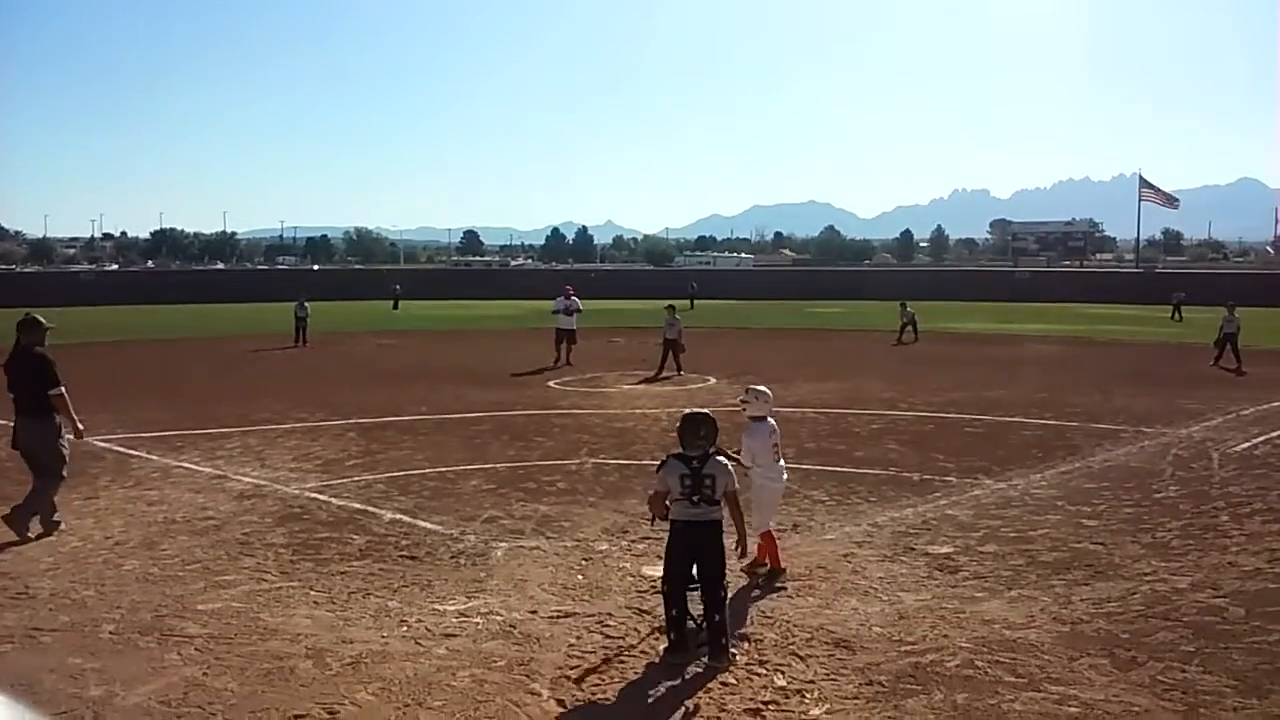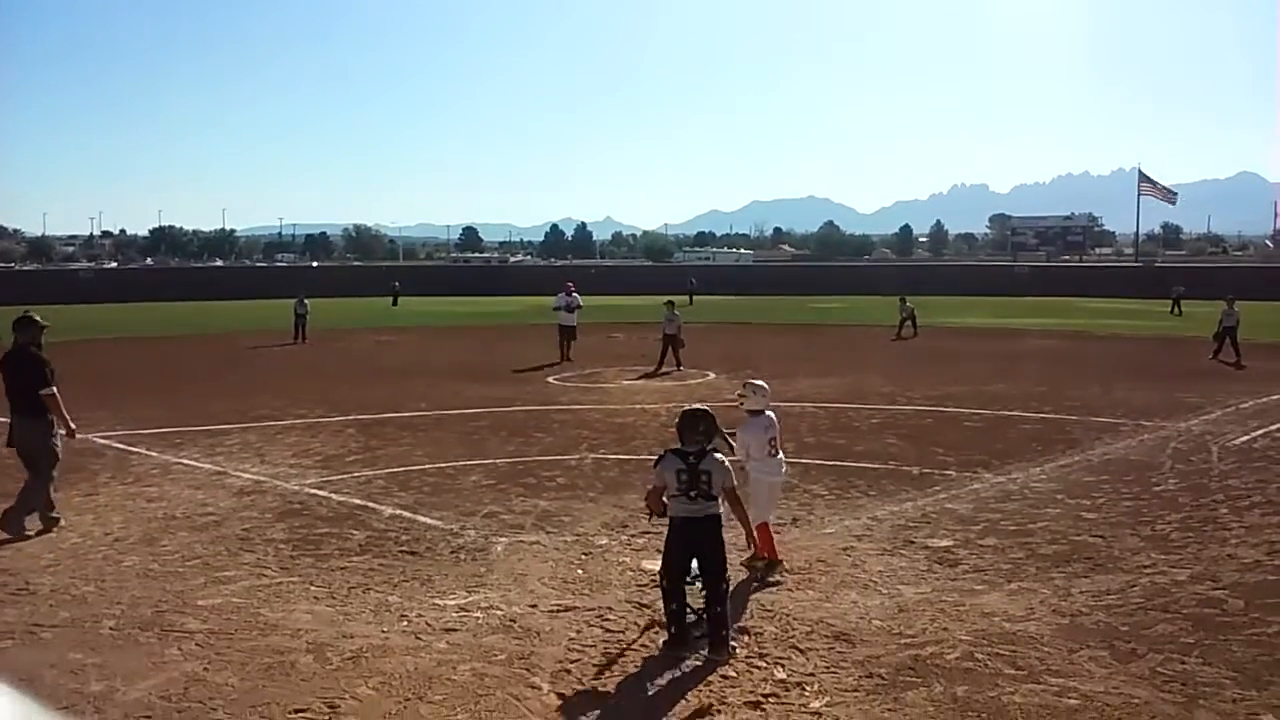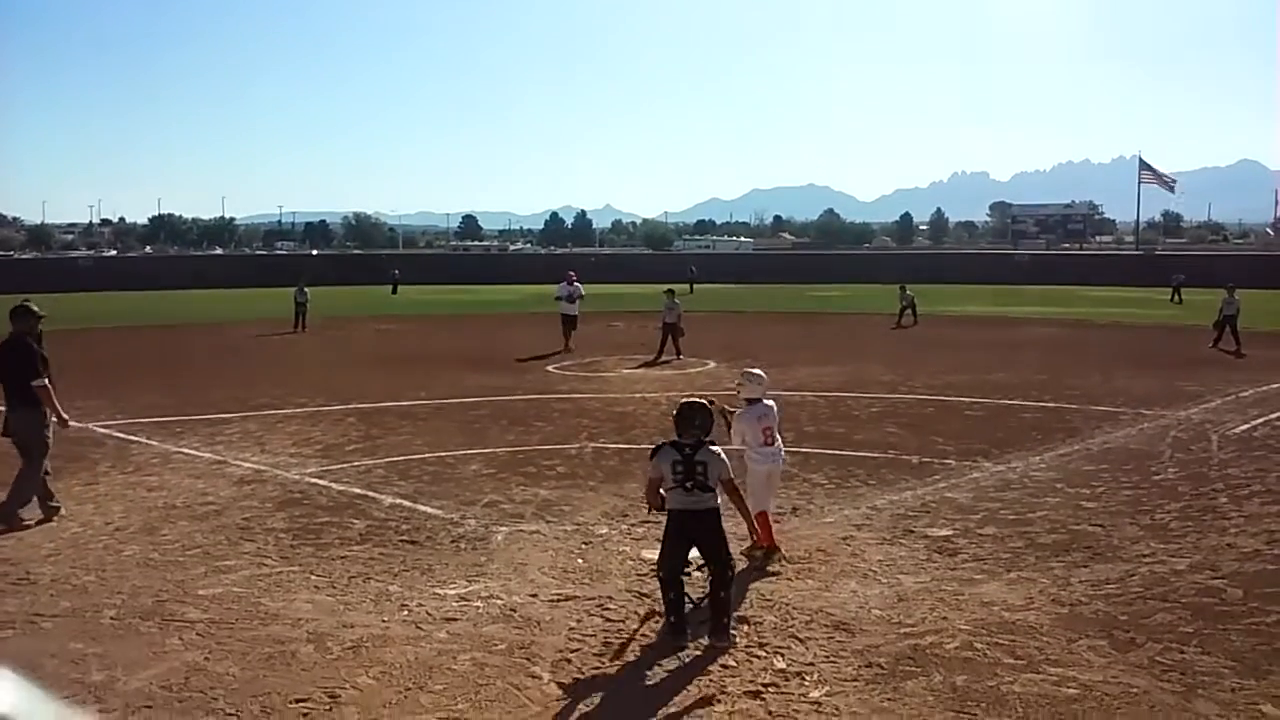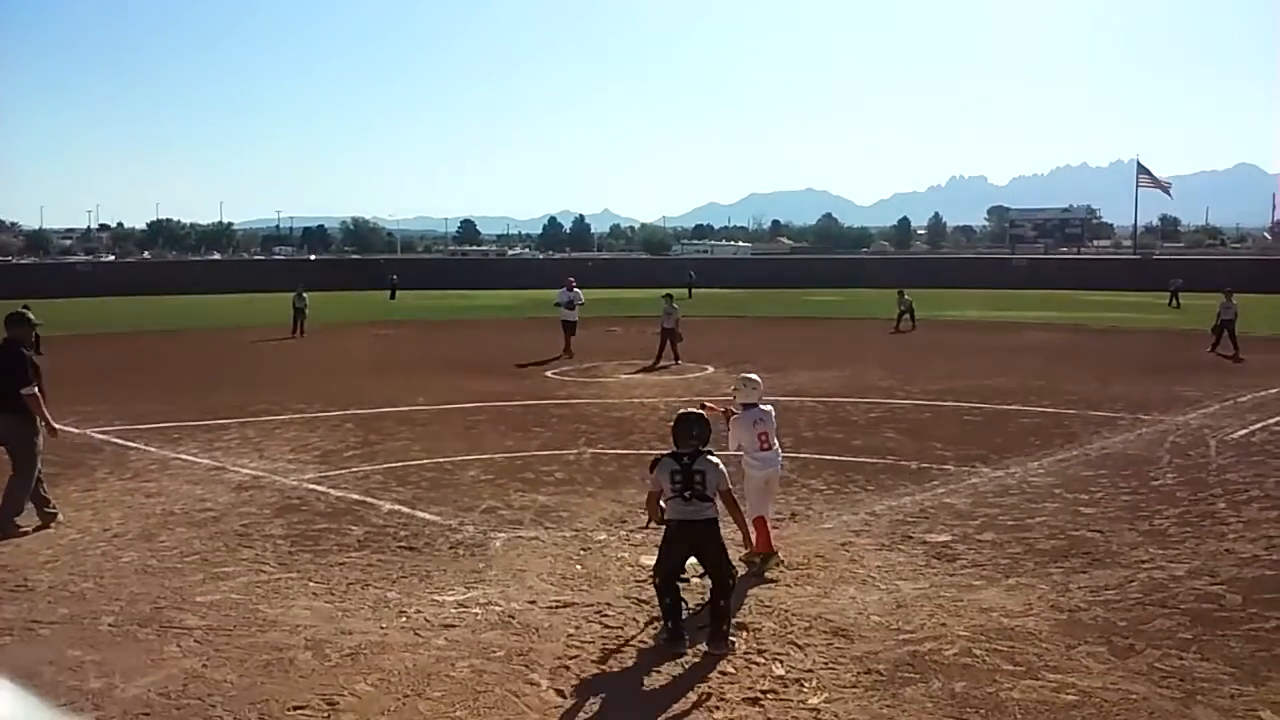
dt=0.1s
person 1, frame 1
left shoulder: (670, 465)
right shoulder: (721, 466)
left elbow: (656, 503)
right elbow: (733, 504)
right wrist: (742, 536)
left hip: (681, 532)
right hip: (710, 532)
left knee: (674, 589)
right knee: (714, 592)
left ankle: (678, 647)
right ankle: (718, 651)
person 1, frame 2
left shoulder: (667, 461)
right shoulder: (718, 462)
left elbow: (652, 499)
right elbow: (733, 500)
left wrist: (665, 509)
right wrist: (748, 530)
left hip: (679, 528)
right hip: (709, 527)
left knee: (672, 583)
right knee: (716, 585)
left ankle: (678, 640)
right ankle: (719, 643)
person 1, frame 3
left shoulder: (663, 453)
right shoulder: (715, 455)
left elbow: (651, 492)
right elbow: (732, 491)
left wrist: (662, 503)
right wrist: (749, 521)
left hip: (678, 520)
right hip: (708, 519)
left knee: (668, 573)
right knee: (722, 572)
left ankle: (677, 629)
right ankle: (720, 631)
person 1, frame 4
left shoulder: (662, 464)
right shoulder: (713, 464)
left elbow: (652, 504)
right elbow: (729, 502)
left wrist: (661, 517)
right wrist: (745, 531)
left hip: (676, 530)
right hip: (707, 529)
left knee: (664, 579)
right knee: (724, 580)
left ankle: (675, 635)
right ankle: (719, 638)
person 2, frame 1
right shoulder: (41, 359)
right elbow: (57, 394)
right wrist: (74, 422)
left hip: (23, 424)
right hip: (45, 423)
left knee: (42, 475)
right knee: (54, 474)
left ankle: (49, 519)
right ankle: (19, 516)
person 2, frame 2
right shoulder: (35, 358)
right elbow: (49, 394)
right wrist: (66, 422)
left hip: (19, 422)
right hip: (38, 422)
left knee: (38, 472)
right knee: (44, 474)
left ankle: (49, 516)
person 2, frame 3
right shoulder: (29, 348)
right elbow: (40, 385)
right wrist: (58, 412)
right hip: (32, 412)
left knee: (35, 461)
right knee: (35, 464)
left ankle: (49, 504)
person 2, frame 4
right shoulder: (20, 356)
right elbow: (30, 393)
right wrist: (47, 421)
right hip: (22, 420)
left knee: (29, 469)
right knee: (25, 473)
left ankle: (46, 510)
person 3, frame 1
left shoulder: (750, 434)
right shoulder: (771, 425)
left elbow: (747, 464)
left wrist: (734, 458)
right wrist: (744, 452)
left hip: (763, 483)
right hip: (777, 479)
left knee: (762, 525)
right knee: (763, 521)
left ankle: (776, 568)
right ankle: (760, 561)
person 3, frame 2
left shoulder: (746, 429)
right shoulder: (771, 418)
left elbow: (741, 457)
right wrist: (737, 435)
left hip: (760, 476)
right hip: (776, 473)
left knee: (758, 517)
right knee: (764, 515)
left ankle: (773, 559)
right ankle: (759, 554)
person 3, frame 3
left shoulder: (741, 417)
right shoulder: (771, 406)
left elbow: (736, 442)
left wrist: (727, 419)
left hip: (757, 465)
right hip: (776, 462)
left knee: (757, 506)
right knee: (765, 504)
left ankle: (771, 546)
right ankle: (759, 543)
person 3, frame 4
left shoulder: (737, 422)
right shoulder: (768, 412)
left elbow: (733, 446)
left hip: (755, 470)
right hip: (774, 467)
left knee: (755, 511)
right knee: (764, 509)
left ankle: (769, 551)
right ankle: (758, 549)
